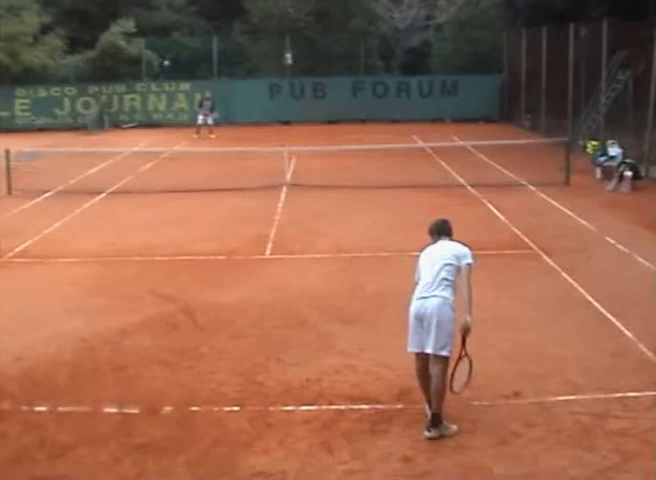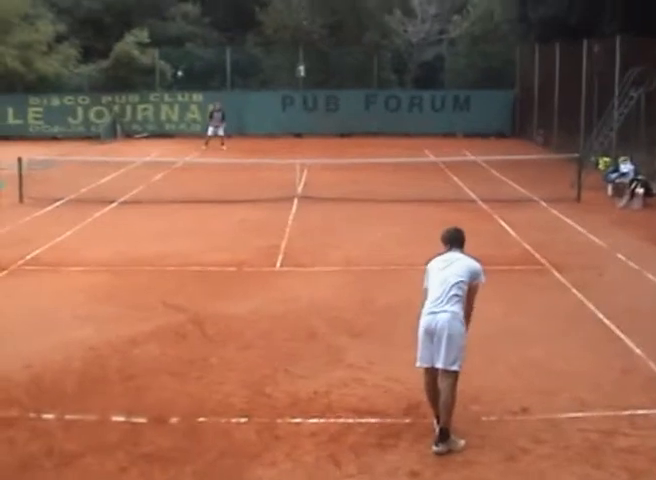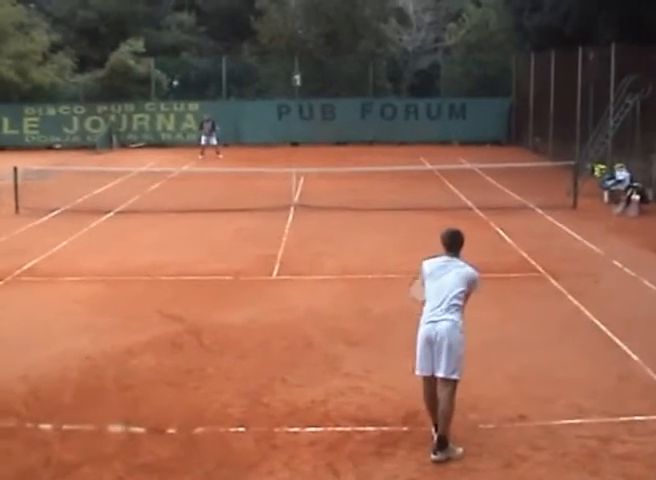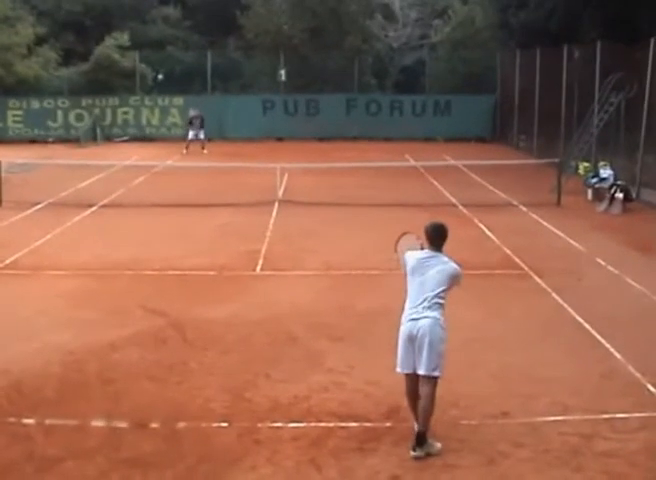
dt=0.5s
person 1, frame 1
left shoulder: (426, 252)
right shoulder: (462, 251)
right elbow: (465, 283)
right wrist: (468, 316)
left hip: (418, 303)
right hip: (440, 304)
left knee: (421, 359)
right knee: (439, 363)
left ankle: (431, 406)
right ankle: (435, 424)
person 1, frame 2
left shoulder: (433, 264)
right shoulder: (473, 267)
right elbow: (469, 305)
right wrist: (464, 329)
left hip: (428, 317)
right hip: (451, 319)
left knee: (430, 374)
right knee: (448, 378)
left ankle: (439, 421)
right ankle: (443, 438)
person 1, frame 3
left shoulder: (427, 265)
right shoulder: (470, 273)
left hip: (427, 325)
right hip: (450, 328)
left knee: (429, 382)
right knee: (446, 386)
left ankle: (437, 429)
right ankle: (441, 446)
person 1, frame 4
left shoulder: (410, 257)
right shoulder: (453, 269)
left hip: (409, 322)
right hip: (431, 325)
left knee: (411, 379)
right knee: (427, 383)
left ankle: (420, 425)
right ankle: (421, 442)
